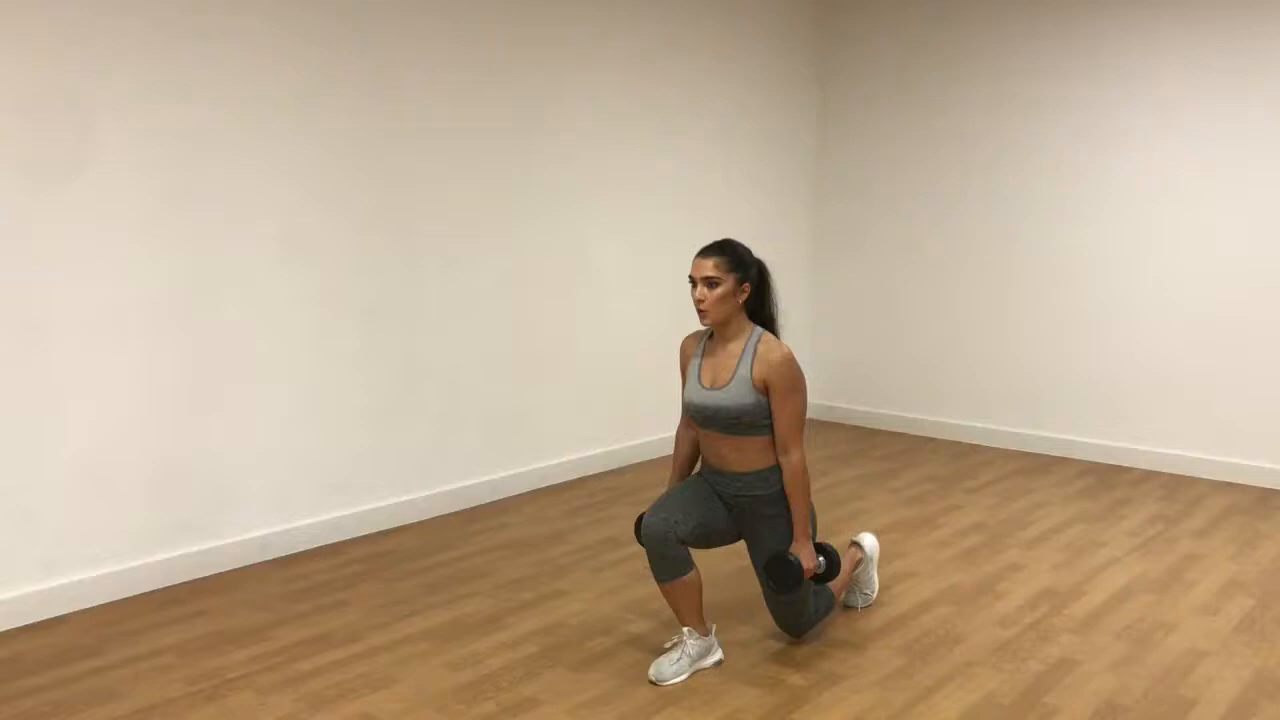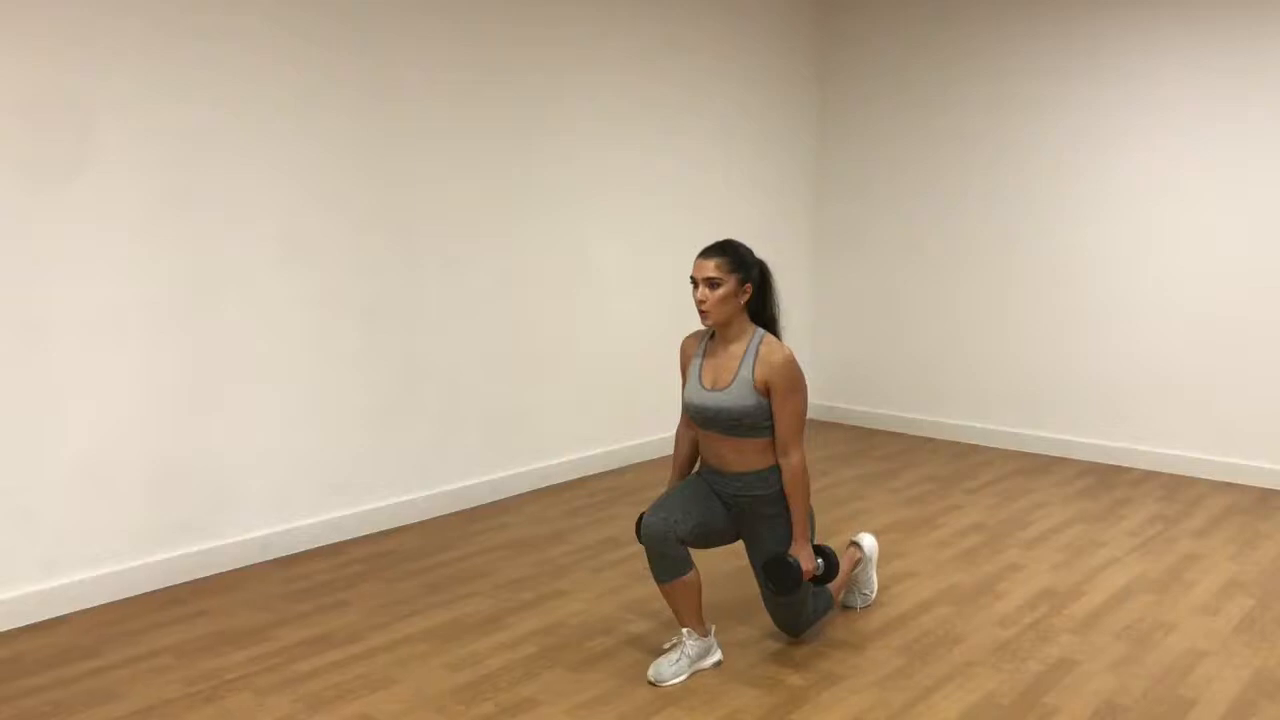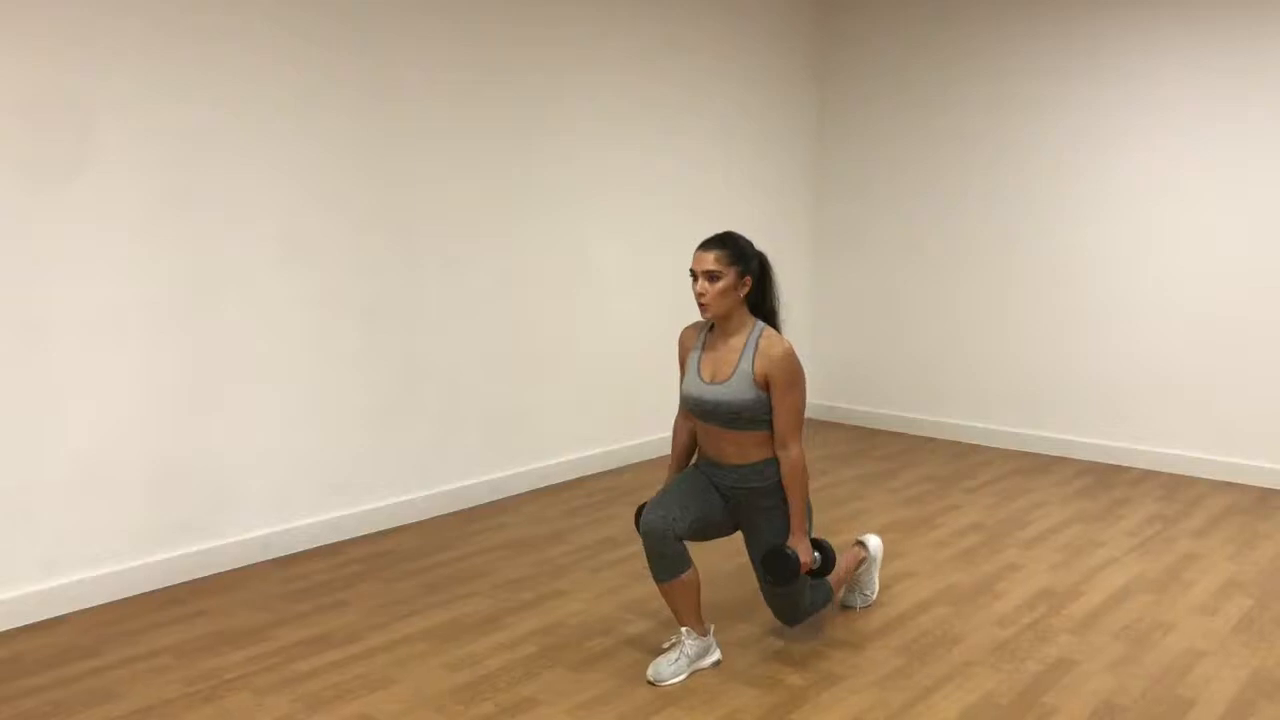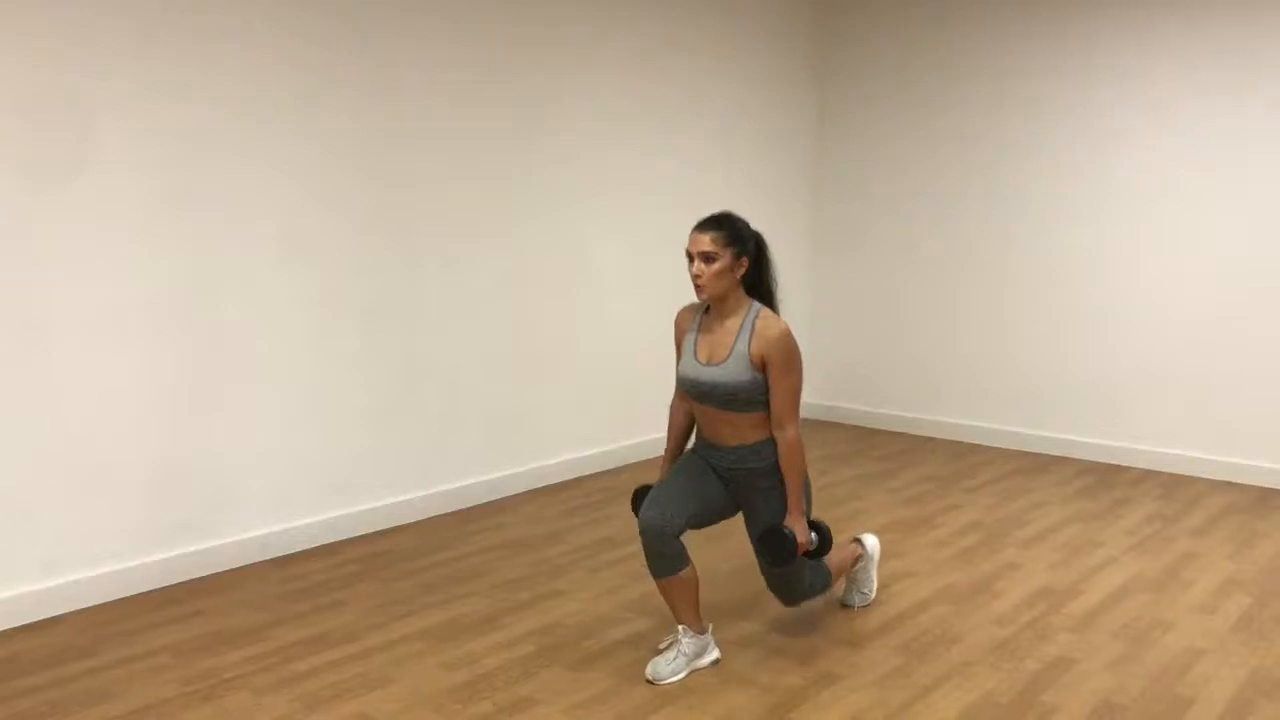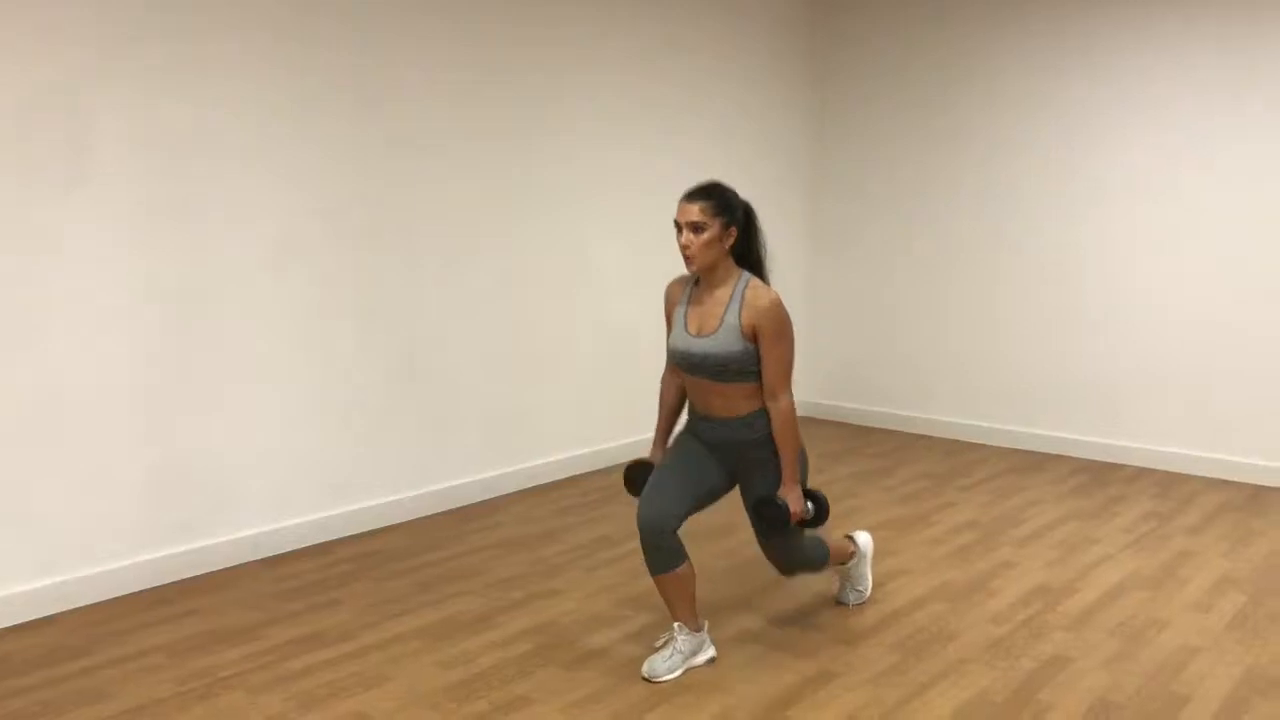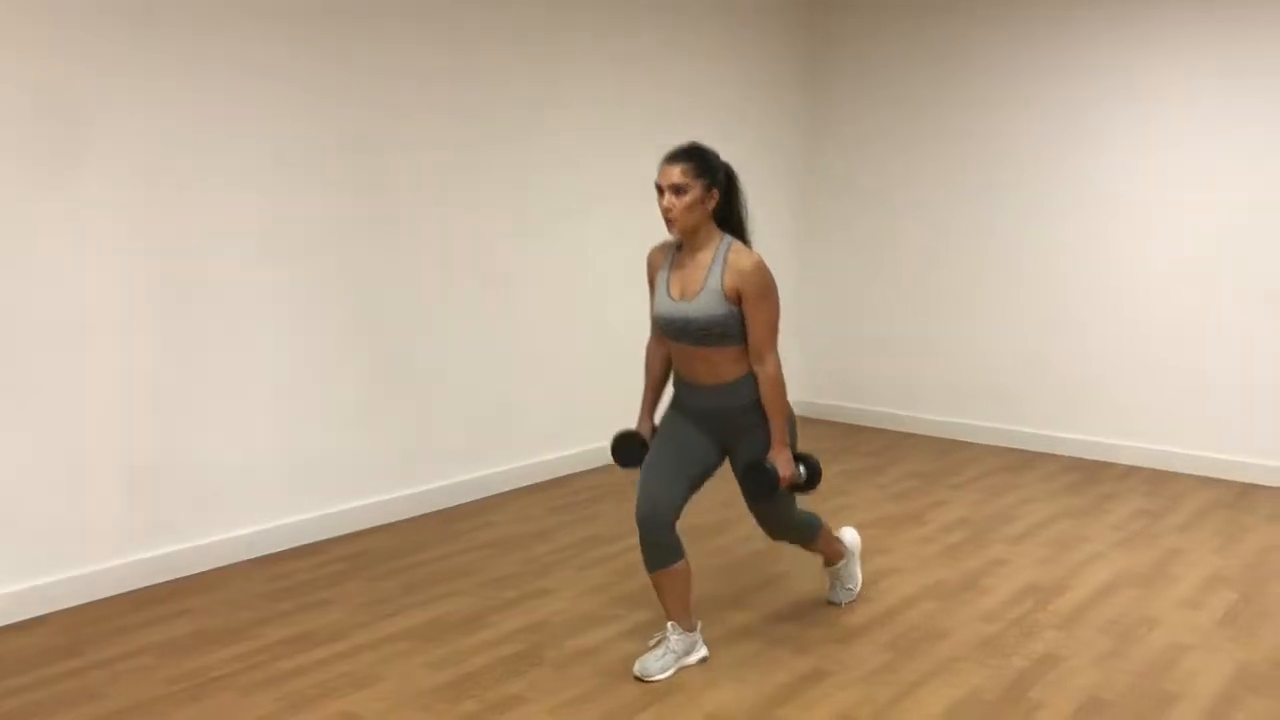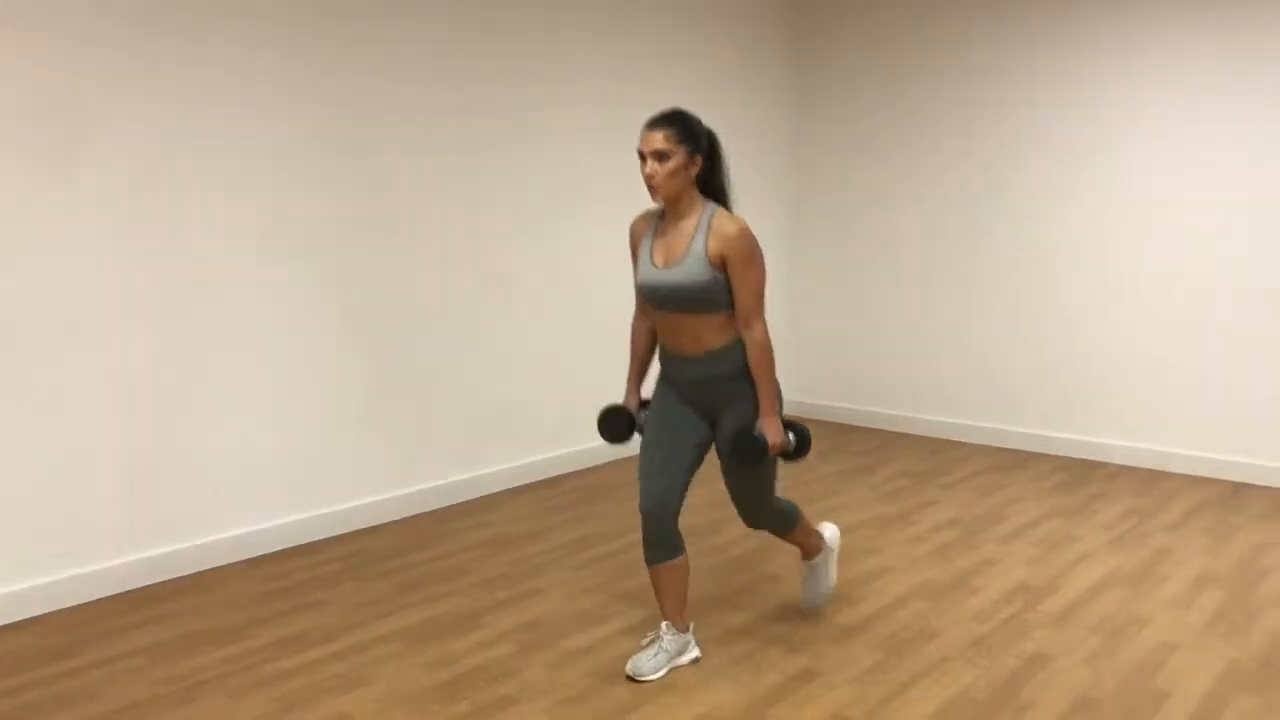
dt=0.1s
person 1, frame 1
left shoulder: (774, 358)
right shoulder: (691, 348)
left elbow: (792, 453)
left wrist: (803, 537)
right wrist: (671, 493)
left hip: (769, 497)
right hip: (714, 487)
left knee: (796, 621)
right knee: (657, 528)
left ankle: (856, 554)
right ankle: (697, 640)
person 1, frame 2
left shoulder: (775, 360)
right shoulder: (691, 348)
left elbow: (792, 456)
left wrist: (802, 539)
right wrist: (671, 493)
left hip: (768, 497)
right hip: (714, 487)
left knee: (794, 621)
right knee: (656, 527)
left ankle: (856, 554)
right ankle: (696, 640)
person 1, frame 3
left shoulder: (774, 353)
right shoulder: (690, 340)
left elbow: (791, 448)
left wrist: (800, 532)
right wrist: (669, 486)
left hip: (767, 488)
right hip: (711, 478)
left knee: (792, 610)
right knee: (656, 525)
left ankle: (860, 553)
right ankle: (696, 640)
person 1, frame 4
left shoulder: (771, 334)
right shoulder: (686, 322)
left elbow: (787, 428)
left wrist: (797, 512)
right wrist: (666, 471)
left hip: (765, 470)
right hip: (709, 461)
left knee: (790, 587)
right knee: (653, 521)
left ankle: (858, 551)
right ankle: (693, 638)
person 1, frame 5
left shoulder: (761, 303)
right shoulder: (676, 293)
left elbow: (780, 397)
right elbow: (674, 374)
left wrist: (791, 480)
right wrist: (659, 444)
left hip: (759, 443)
right hip: (702, 439)
left knee: (786, 554)
right knee: (654, 519)
left ankle: (853, 550)
right ankle: (690, 636)
person 1, frame 6
left shoulder: (744, 267)
right shoulder: (658, 259)
left elbow: (765, 360)
left wrist: (780, 444)
right wrist: (646, 414)
left hip: (747, 412)
right hip: (690, 411)
left knee: (778, 520)
right knee: (651, 511)
left ankle: (841, 548)
right ankle: (683, 635)
person 1, frame 7
left shoulder: (729, 232)
right shoulder: (641, 230)
left elbow: (754, 328)
left wrist: (769, 415)
right wrist: (632, 389)
left hip: (735, 387)
right hip: (677, 389)
left knee: (755, 507)
right knee: (654, 508)
left ankle: (818, 541)
right ankle: (675, 635)
